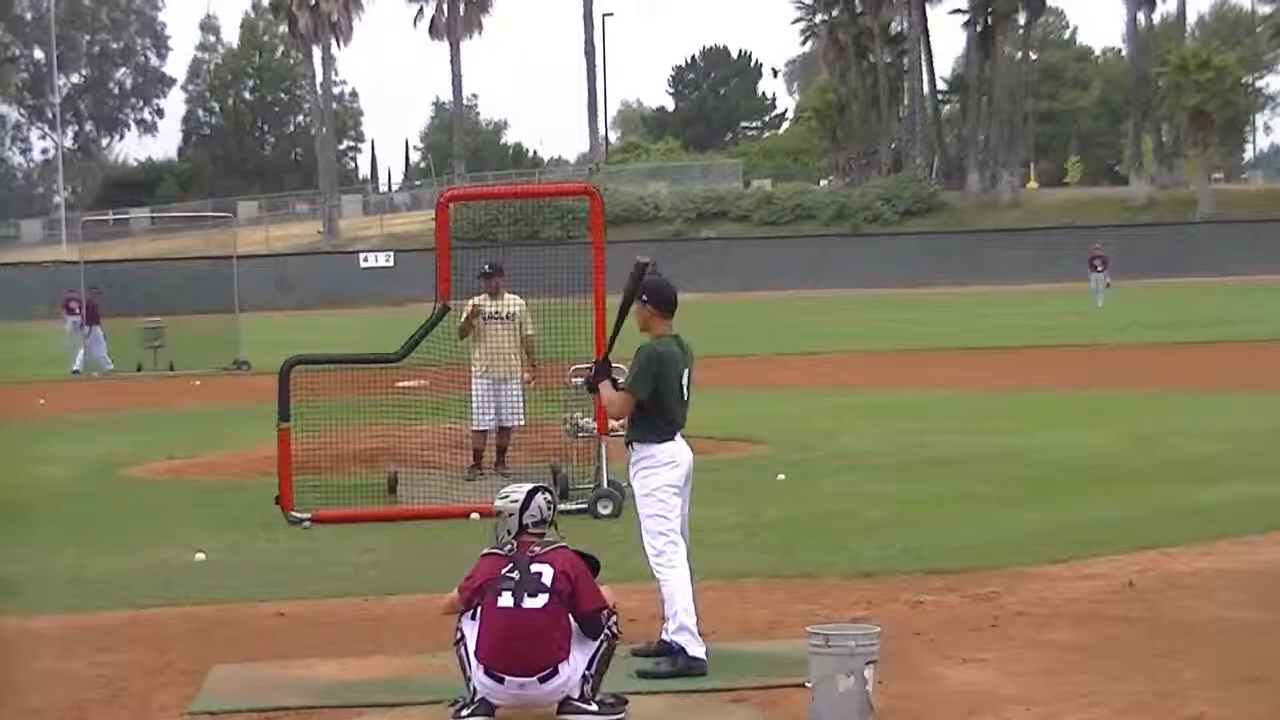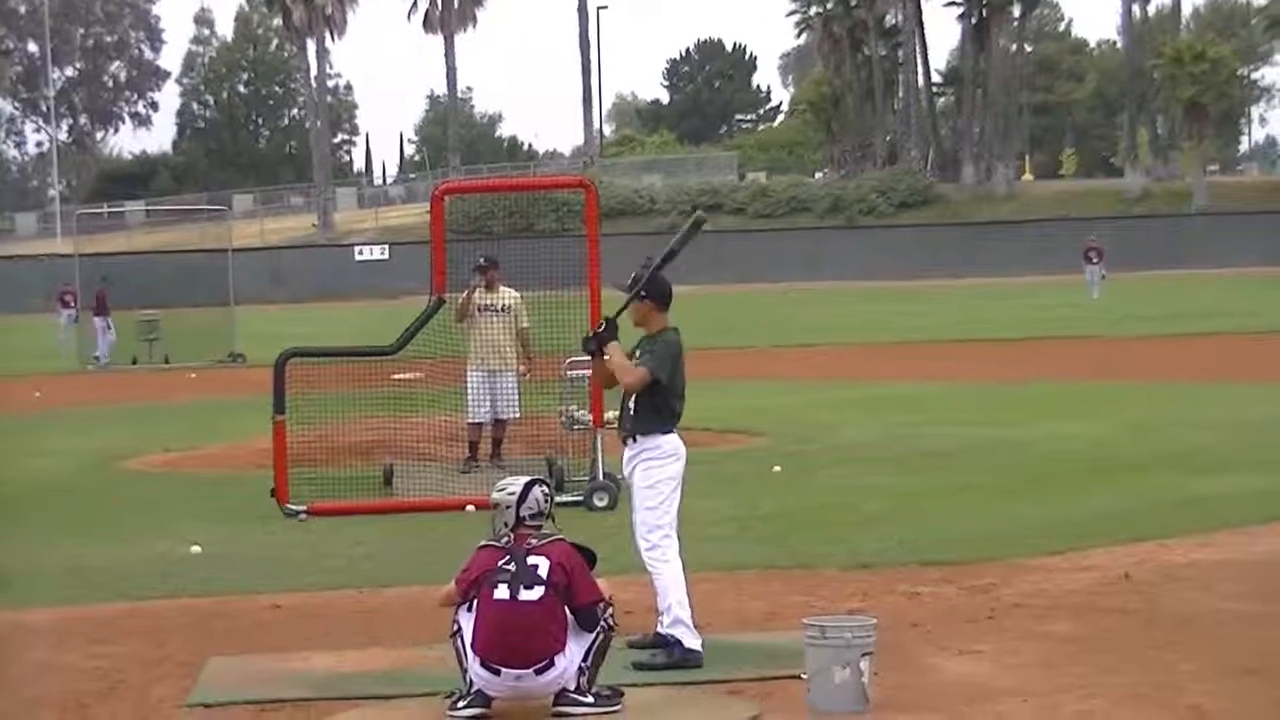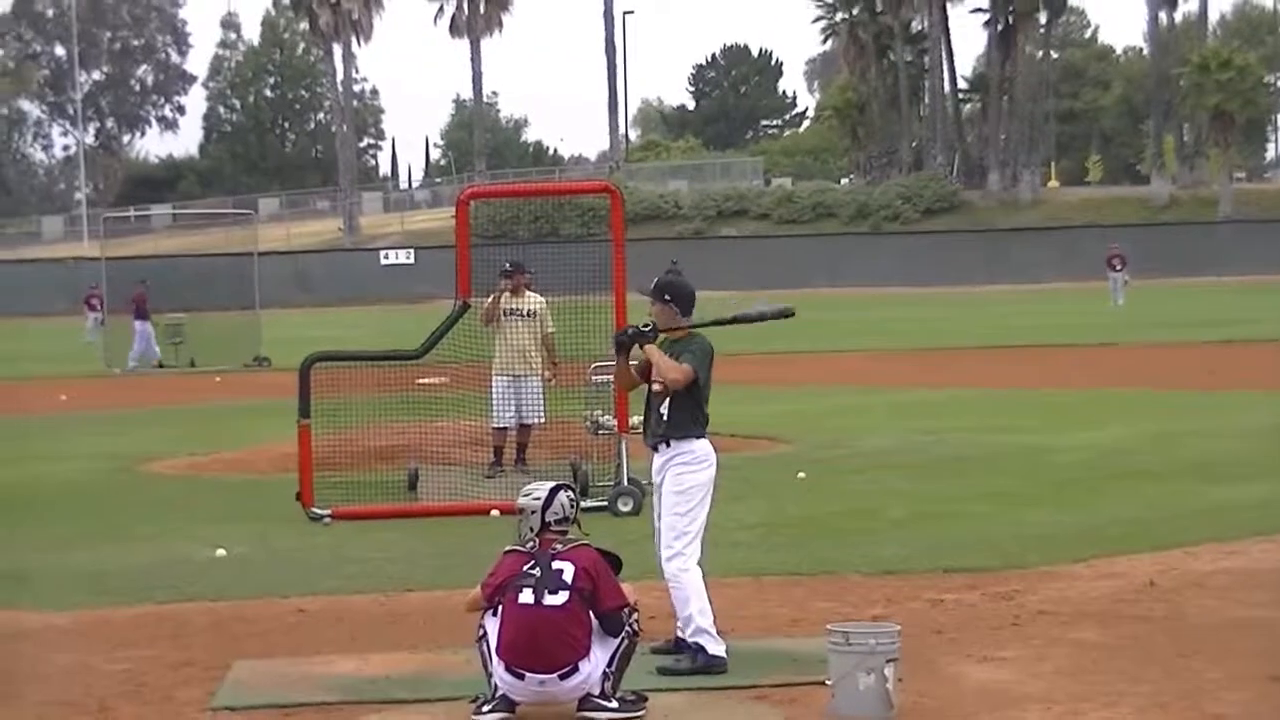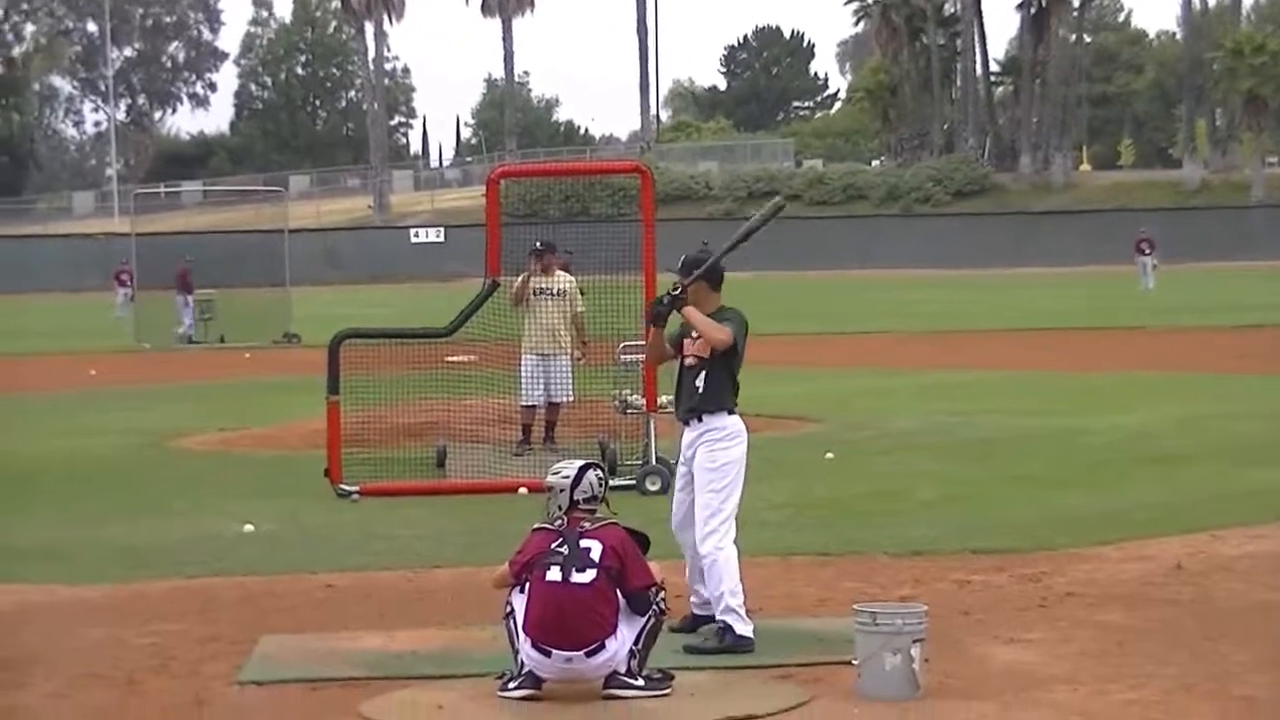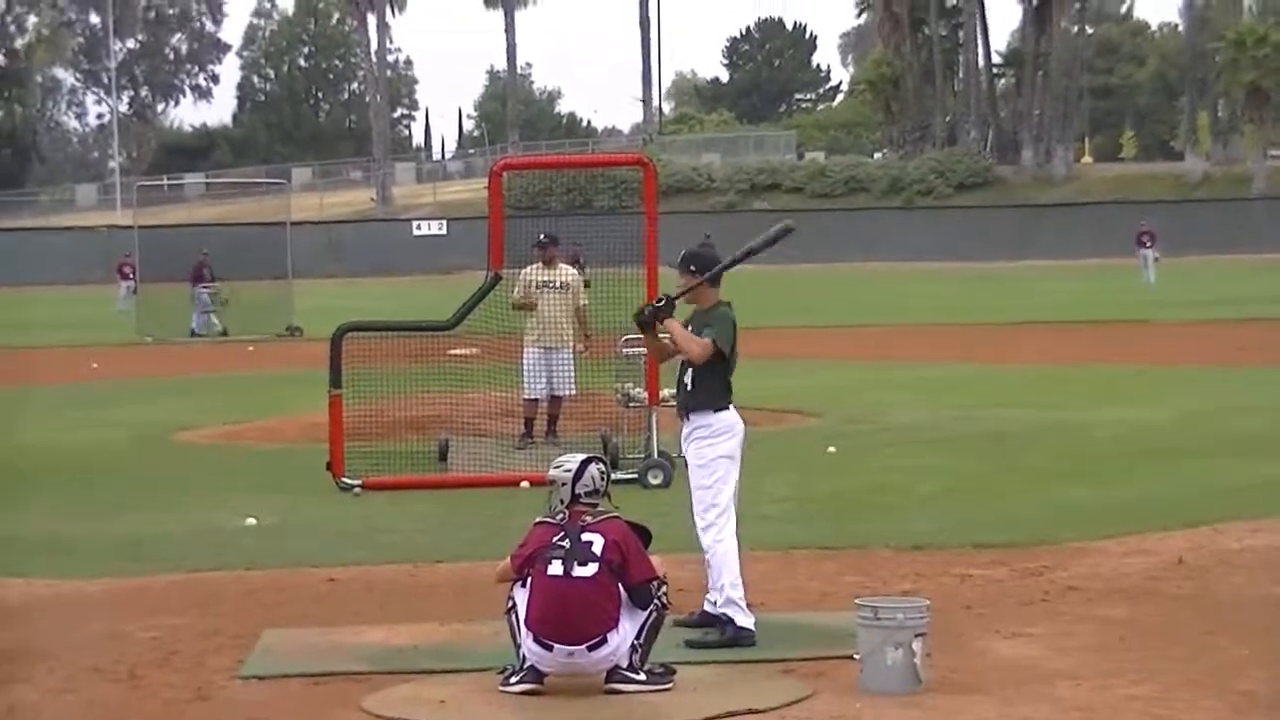
dt=0.3s
person 1, frame 1
left shoulder: (651, 352)
right shoulder: (680, 348)
left elbow: (619, 409)
left wrist: (603, 380)
right wrist: (611, 382)
left hip: (655, 460)
right hip: (674, 451)
left knee: (665, 555)
right knee: (673, 551)
left ankle: (689, 651)
right ankle: (676, 635)
person 1, frame 2
left shoulder: (666, 344)
right shoulder: (646, 343)
left elbow: (631, 380)
right elbow: (608, 380)
left wrist: (611, 342)
right wrist: (597, 353)
left hip: (656, 451)
right hip: (642, 450)
left knee: (657, 547)
right knee: (660, 544)
left ankle: (684, 642)
right ankle: (669, 628)
person 1, frame 3
left shoulder: (698, 346)
right shoulder: (665, 346)
left elbow: (676, 378)
right elbow: (626, 384)
left wrist: (648, 344)
right wrist: (623, 352)
left hip: (688, 458)
right hip: (666, 456)
left knee: (677, 556)
right knee: (675, 552)
left ankle: (709, 649)
right ankle: (690, 633)
person 1, frame 4
left shoulder: (731, 319)
right shoulder: (690, 324)
left elbow: (721, 340)
right elbow: (655, 358)
left wrist: (684, 308)
right wrist: (657, 323)
left hip: (719, 433)
right hip: (693, 432)
left knee: (714, 533)
right knee: (685, 526)
left ankle: (736, 628)
right ankle: (705, 605)
person 1, frame 5
left shoulder: (722, 317)
right shoulder: (698, 316)
left elbow: (699, 352)
right elbow: (662, 354)
left wrist: (668, 319)
right wrist: (651, 328)
left hip: (712, 428)
right hip: (701, 426)
left knee: (715, 525)
right knee: (713, 523)
left ankle: (737, 621)
right ankle: (718, 605)
person 2, frame 1
left shoulder: (490, 562)
right shoulder: (566, 559)
left elbow: (448, 607)
right elbow: (596, 627)
right wrist: (604, 599)
left hip: (494, 688)
right hip: (551, 687)
left knee: (468, 616)
right knee: (606, 617)
right ankle: (579, 698)
person 2, frame 2
left shoulder: (486, 553)
right shoulder: (562, 552)
left elbow: (445, 599)
right elbow: (592, 619)
right wrist: (601, 594)
left hip: (490, 679)
right hip: (548, 678)
left knee: (465, 608)
right knee: (602, 609)
left ankle: (475, 693)
right ankle: (575, 690)
person 2, frame 3
left shoulder: (512, 558)
right shoulder: (587, 557)
left elbow: (470, 604)
right elbow: (615, 624)
right wrist: (625, 598)
left hip: (514, 684)
right hip: (572, 685)
left knee: (490, 612)
right knee: (627, 614)
left ankle: (500, 698)
right ankle: (598, 695)
person 2, frame 4
left shoulder: (539, 536)
right shoulder: (615, 535)
left elbow: (498, 580)
right elbow: (643, 603)
right wrist: (650, 576)
left hip: (540, 660)
right hip: (599, 660)
left knee: (518, 590)
right knee: (654, 592)
left ankle: (526, 674)
right ankle: (625, 673)
person 2, frame 5
left shoulder: (541, 530)
right shoulder: (617, 529)
left elbow: (501, 575)
right elbow: (644, 597)
right wrist: (652, 570)
left hip: (543, 655)
right hip: (601, 655)
left knee: (520, 585)
right knee: (656, 586)
left ankle: (527, 669)
right ankle: (627, 668)
person 3, frame 1
left shoulder: (517, 303)
right shoulder: (474, 304)
left elbow: (527, 336)
right elbow: (461, 335)
left wrist: (531, 365)
right wrist: (470, 317)
left hip: (510, 372)
right hip: (482, 372)
left knee: (507, 420)
right knee: (480, 420)
left ankle: (501, 461)
right ankle: (477, 463)
person 3, frame 2
left shoulder: (513, 296)
right shoulder: (471, 295)
left elbow: (522, 329)
right elbow: (459, 317)
left wrist: (527, 358)
right wrist: (472, 291)
left hip: (506, 364)
right hip: (478, 365)
left knee: (502, 412)
right knee: (475, 413)
left ankle: (496, 453)
right ankle: (472, 456)
person 3, frame 3
left shoulder: (538, 301)
right shoulder: (496, 299)
left elbow: (547, 334)
right elbow: (486, 320)
left wrist: (552, 363)
right wrist: (499, 294)
left hip: (531, 369)
right hip: (503, 369)
left knee: (527, 417)
right knee: (500, 418)
left ankle: (521, 458)
right ankle: (497, 461)
person 3, frame 4
left shoulder: (568, 281)
right shoulder: (526, 279)
left elbow: (577, 314)
right elbow: (515, 302)
left wrist: (582, 342)
right wrist: (528, 278)
left hip: (560, 348)
right hip: (533, 348)
left knee: (556, 396)
right knee: (529, 396)
left ankle: (549, 436)
right ankle: (525, 439)
person 3, frame 5
left shoulder: (571, 274)
right shoulder: (528, 273)
left elbow: (579, 307)
right elbow: (515, 303)
left wrist: (585, 335)
right wrist: (524, 303)
left hip: (563, 341)
right hip: (535, 341)
left knee: (558, 389)
right knee: (532, 389)
left ankle: (551, 430)
right ankle: (527, 432)
